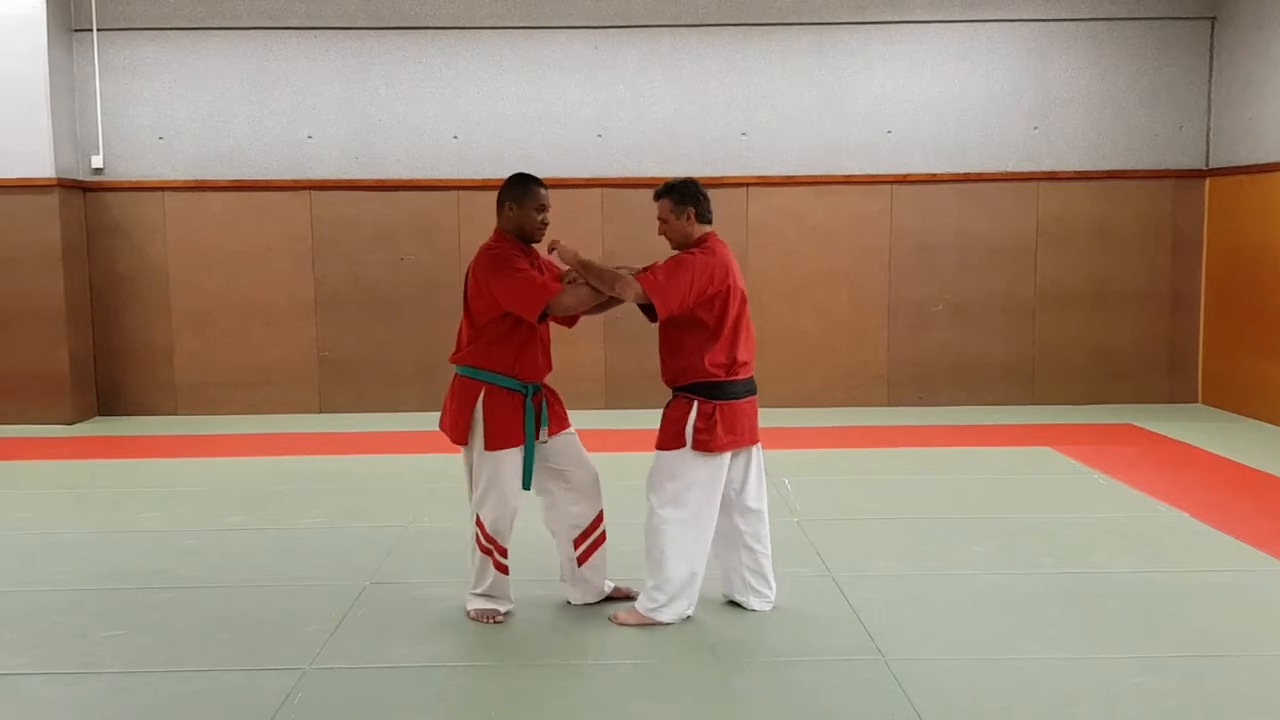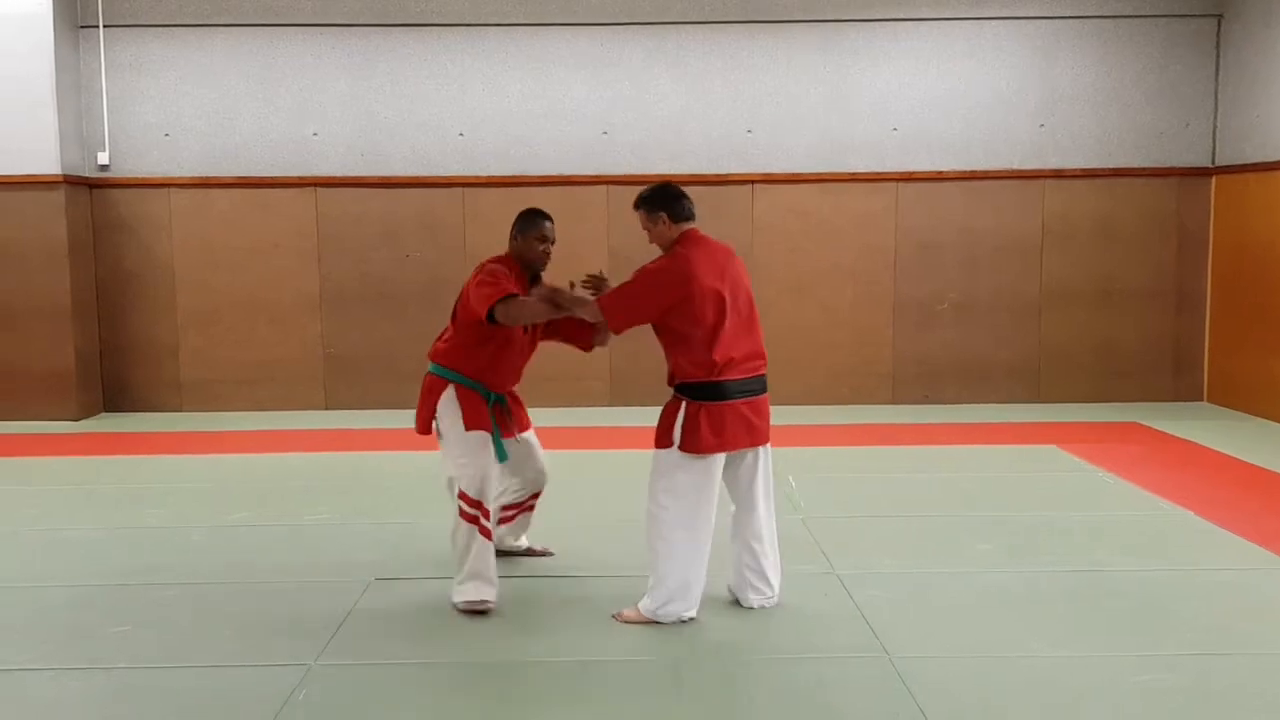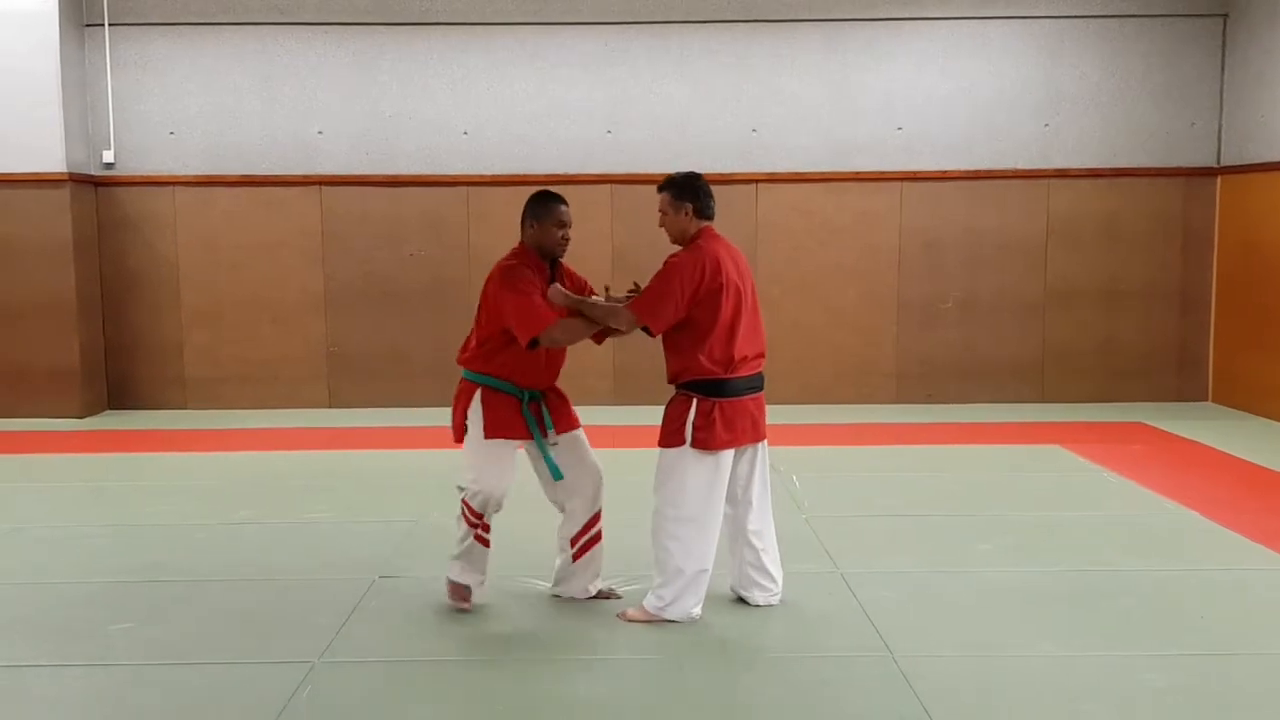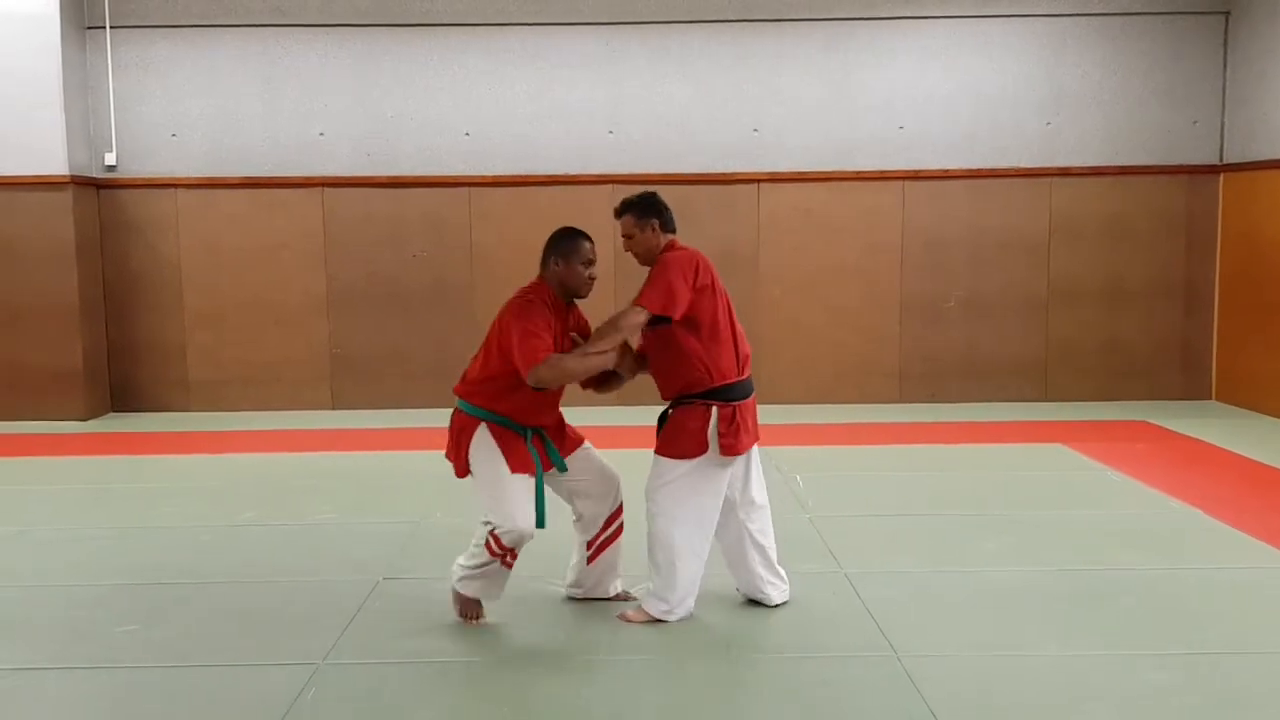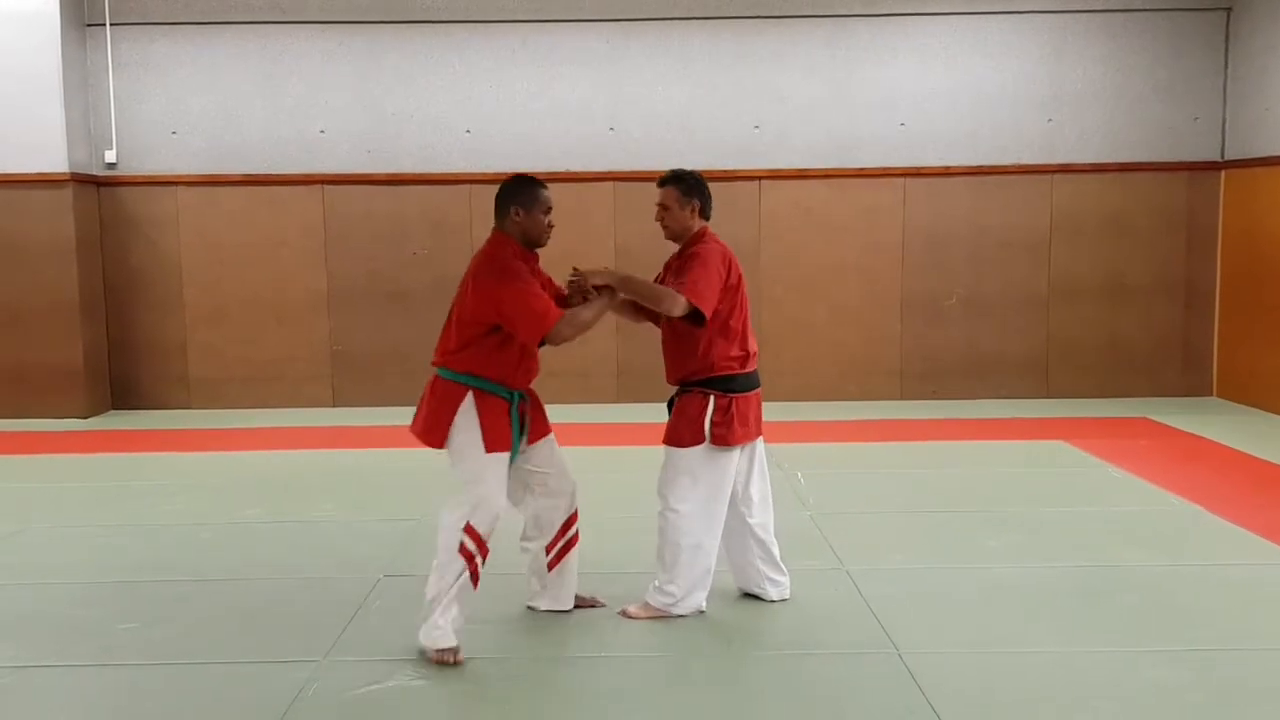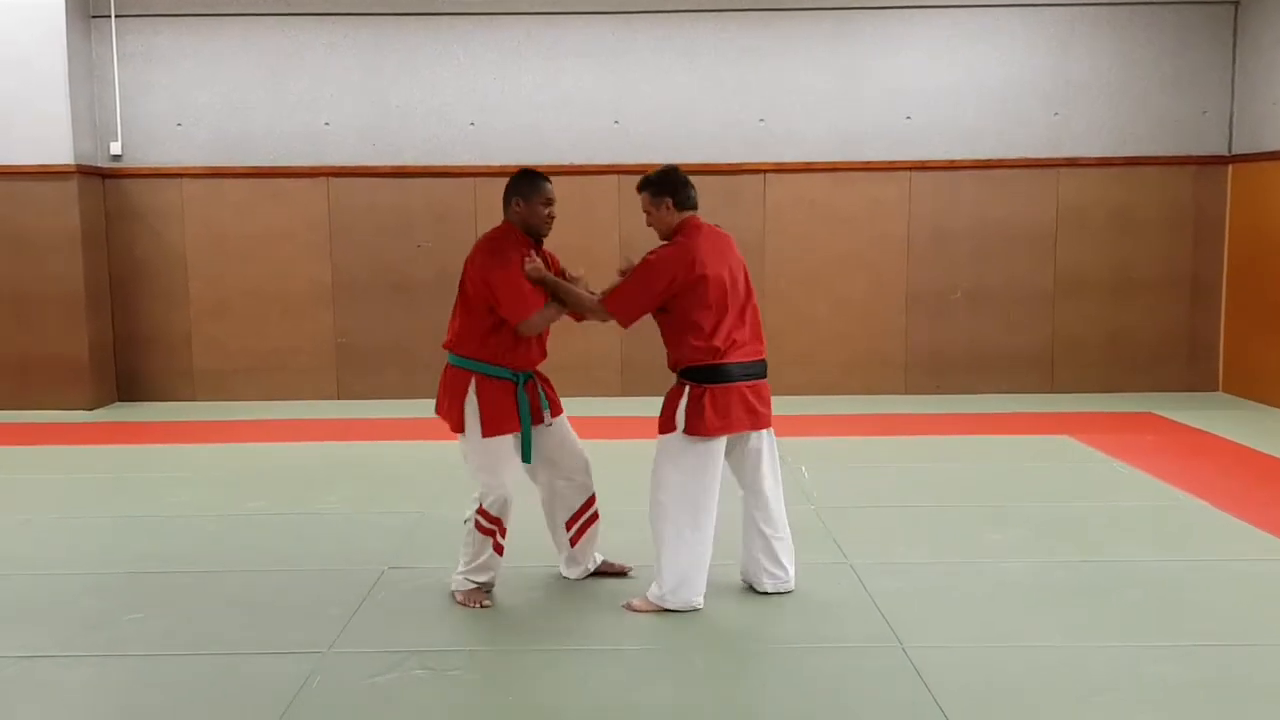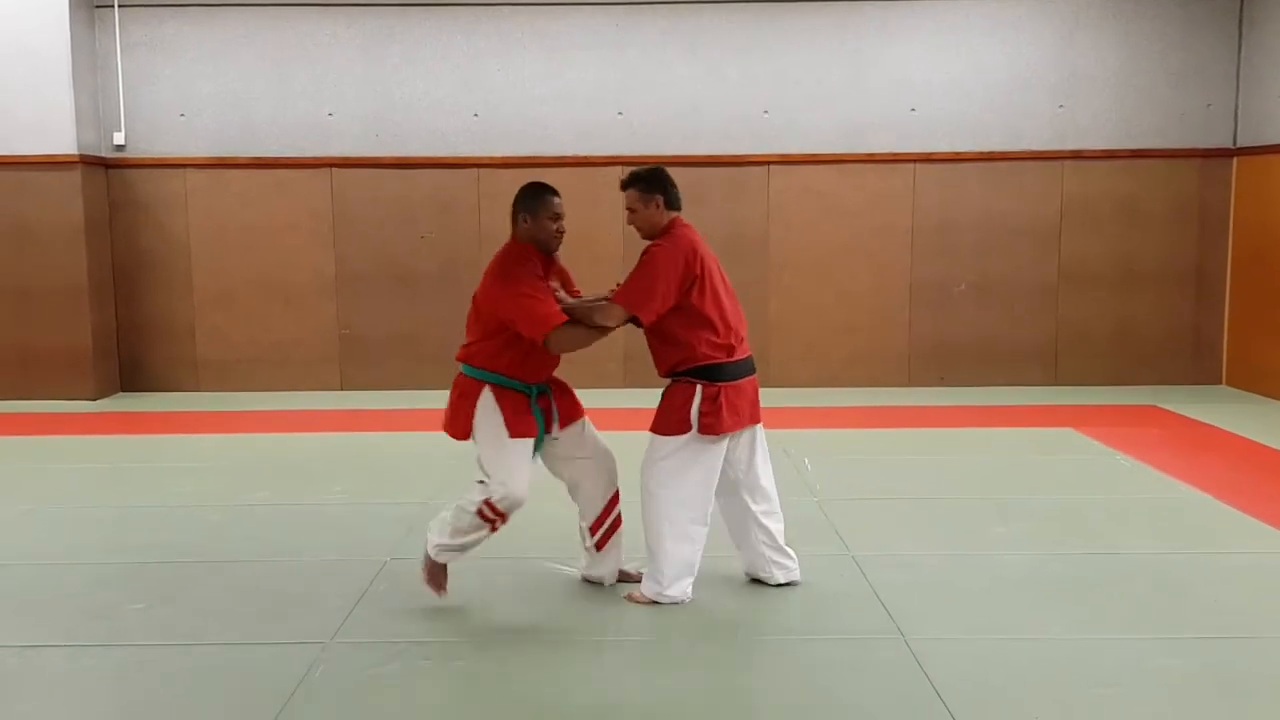
dt=0.7s
person 1, frame 1
left shoulder: (699, 263)
right shoulder: (714, 257)
left elbow: (632, 292)
right elbow: (653, 293)
left wrist: (576, 262)
right wrist: (616, 275)
left hip: (705, 406)
right hip: (735, 399)
left knee: (675, 504)
right knee: (742, 503)
left ankle: (663, 603)
right ankle: (754, 591)
person 1, frame 2
left shoulder: (667, 270)
right shoulder: (727, 256)
left elbow: (596, 312)
left wrist: (552, 294)
right wrist: (613, 290)
left hip: (703, 405)
right hip: (751, 396)
left knee: (676, 504)
right knee: (753, 500)
left ankle: (669, 602)
right ankle: (757, 589)
person 1, frame 3
left shoulder: (690, 261)
right shoulder: (730, 255)
left elbow: (628, 320)
left wrist: (569, 299)
right wrist: (645, 299)
left hip: (707, 403)
right hip: (745, 396)
left knee: (684, 506)
right knee: (747, 500)
left ankle: (672, 602)
right ankle: (761, 585)
person 1, frame 4
left shoulder: (677, 264)
right shoulder: (679, 268)
left elbow: (634, 319)
right elbow: (655, 348)
left wrist: (582, 354)
right wrist: (618, 370)
left hip: (710, 410)
right hip: (728, 403)
left knee: (672, 504)
right knee: (742, 503)
left ankle: (666, 603)
right ankle: (768, 586)
person 1, frame 5
left shoulder: (708, 255)
right shoulder: (686, 256)
left elbow: (675, 304)
right elbow: (651, 312)
left wrist: (615, 279)
right wrist: (604, 292)
left hip: (713, 399)
right hip: (730, 395)
left knee: (686, 498)
right knee: (743, 497)
left ankle: (673, 597)
right ankle: (767, 582)
person 1, frame 6
left shoulder: (670, 258)
right shoulder: (721, 242)
left elbow: (600, 310)
left wrist: (545, 278)
right wrist: (635, 278)
left hip: (707, 390)
right hip: (750, 382)
left knee: (679, 492)
right knee: (762, 486)
left ankle: (676, 591)
right ankle: (773, 574)
person 1, frame 7
left shoulder: (669, 251)
right shoulder: (685, 243)
left elbow: (611, 316)
right elbow: (653, 308)
left wrist: (560, 301)
right wrist: (621, 298)
left hip: (705, 388)
right hip: (735, 378)
left knee: (666, 479)
right knee: (747, 482)
left ankle: (667, 584)
right ankle: (776, 566)
person 2, frame 1
left shoulder: (533, 261)
right shoulder: (497, 260)
left elbow: (575, 304)
right elbow: (560, 304)
left hip: (531, 397)
right hip: (490, 399)
left knee: (578, 482)
right knee: (498, 504)
left ankle: (588, 584)
right ankle: (487, 596)
person 2, frame 2
left shoulder: (540, 290)
right shoulder: (492, 274)
left elbow: (593, 336)
right elbow: (508, 313)
left hip: (497, 396)
right hip: (456, 392)
left knee: (531, 471)
right knee: (475, 479)
left ankle: (507, 538)
right ankle: (473, 587)
person 2, frame 3
left shoulder: (563, 276)
right shoulder: (511, 275)
left elbow: (603, 325)
right elbow: (550, 336)
left hip: (541, 399)
right hip: (493, 397)
left knee: (584, 484)
right knee: (486, 490)
left ankle: (577, 580)
right ankle: (464, 571)
person 2, frame 4
left shoulder: (572, 315)
right shoulder: (527, 311)
left elbow: (597, 382)
right elbow: (543, 373)
left wrist: (620, 367)
right wrist: (610, 356)
left hip: (542, 428)
right hip: (491, 428)
left knee: (604, 489)
right knee: (516, 522)
left ankle: (594, 584)
right ankle: (470, 581)
person 2, frame 5
left shoulder: (519, 262)
right shoulder: (500, 267)
left elbow: (560, 308)
right elbow: (558, 331)
left wrist: (586, 294)
right wrist: (604, 300)
left hip: (510, 400)
right hip: (472, 403)
left knee: (555, 488)
right knee: (478, 509)
left ankle: (554, 594)
right ankle: (438, 631)
person 2, frame 6
left shoulder: (539, 255)
right shoulder: (496, 251)
right elbow: (530, 322)
left hip: (523, 384)
right hip: (481, 386)
left knee: (569, 468)
right knee: (496, 489)
left ankle: (581, 562)
right ankle: (472, 580)
person 2, frame 7
left shoulder: (549, 266)
right shoulder: (516, 271)
left elbow: (575, 319)
right elbow: (560, 339)
left hip: (540, 391)
right hip: (493, 392)
left knee: (599, 468)
right knee: (507, 490)
left ankle: (601, 564)
right ankle: (441, 544)
